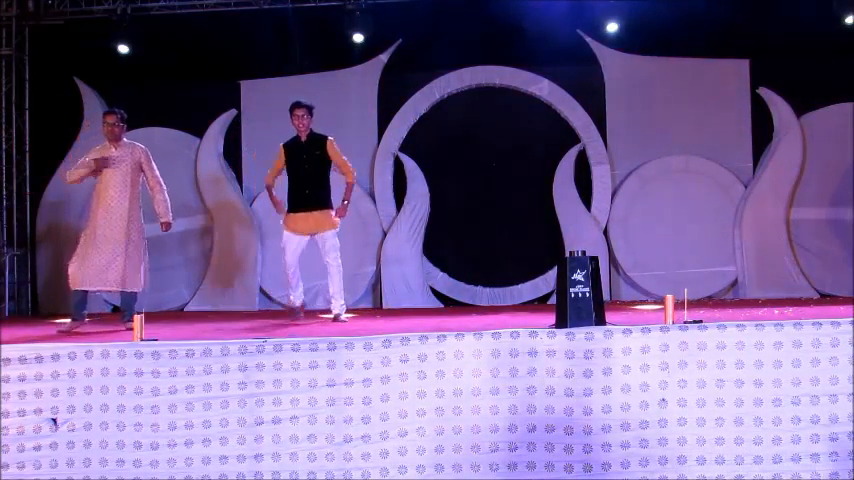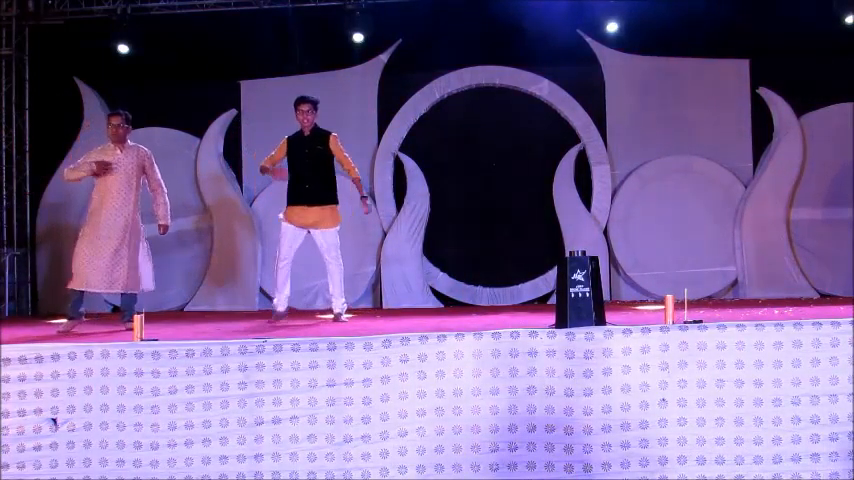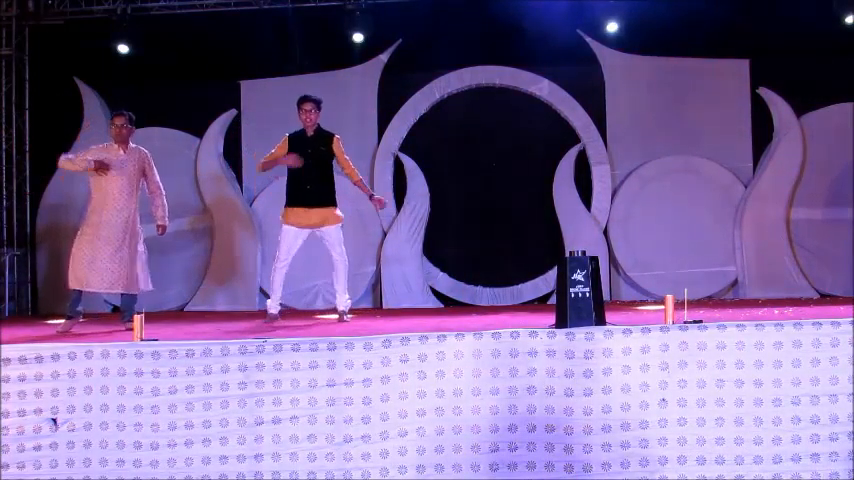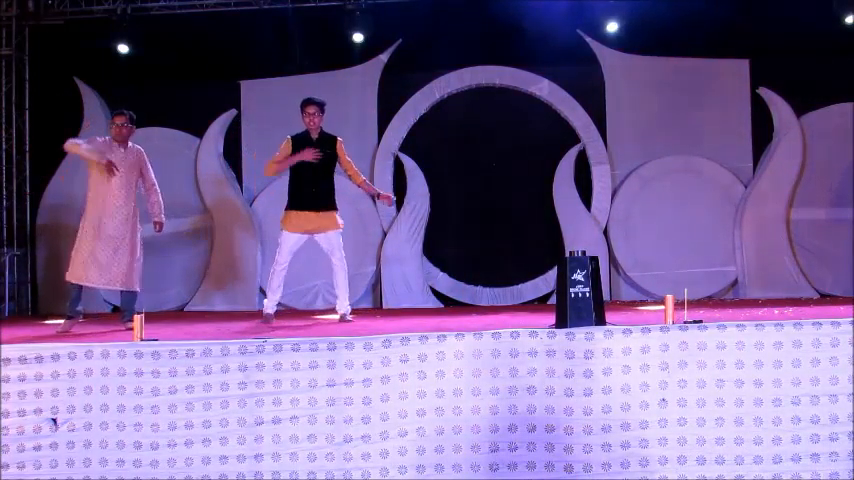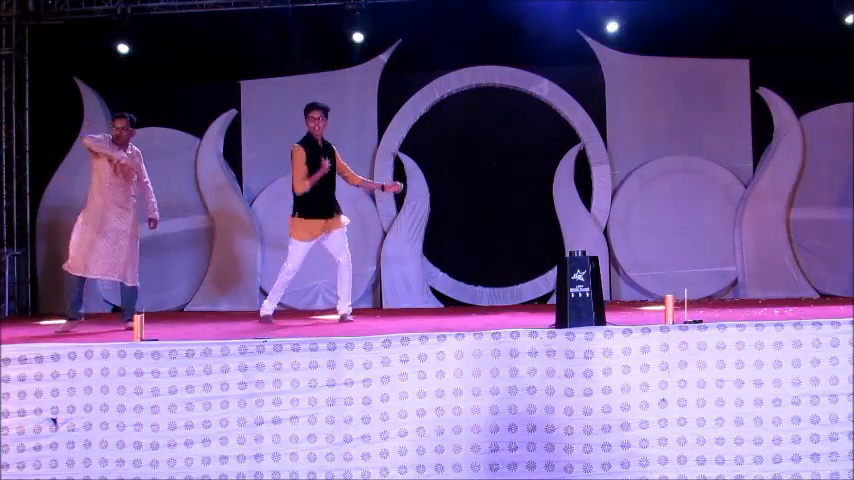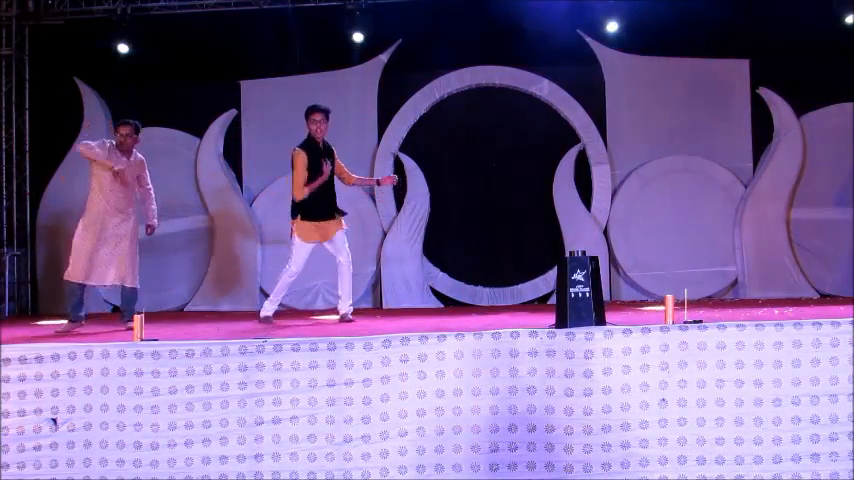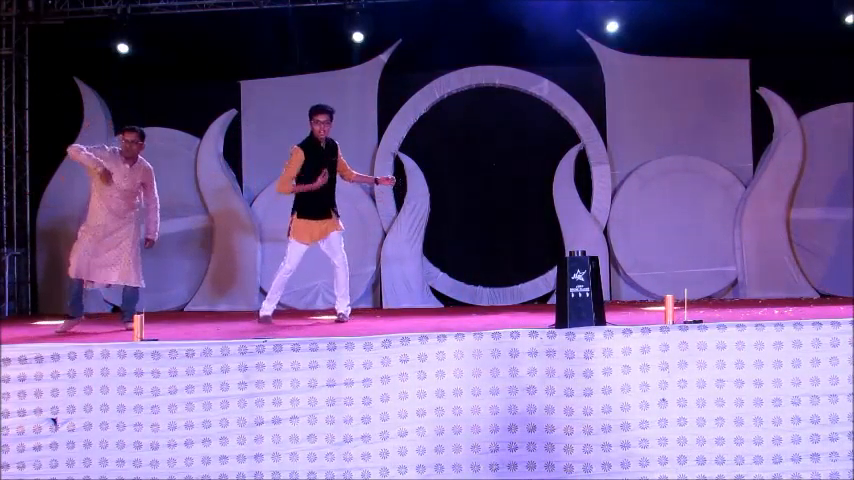
dt=0.1s
person 1, frame 1
left shoulder: (326, 143)
right shoulder: (286, 148)
left elbow: (349, 173)
right elbow: (270, 178)
left wrist: (345, 201)
right wrist: (273, 198)
left hip: (323, 212)
right hip: (296, 214)
left knee: (332, 259)
right knee: (290, 261)
left ankle: (338, 309)
right ankle: (297, 300)
person 1, frame 2
left shoulder: (329, 138)
right shoulder: (289, 142)
left elbow: (350, 168)
right elbow: (264, 165)
left wrist: (362, 195)
right wrist: (271, 170)
left hip: (325, 210)
right hip: (295, 210)
left knee: (332, 259)
right knee: (284, 257)
left ankle: (338, 308)
right ankle: (280, 306)
person 1, frame 3
left shoulder: (331, 140)
right shoulder: (290, 140)
left elbow: (350, 170)
right elbow: (263, 166)
left wrist: (371, 195)
right wrist: (281, 160)
left hip: (326, 210)
right hip: (295, 211)
left knee: (339, 256)
right knee: (282, 260)
left ankle: (343, 307)
right ankle: (273, 308)
person 1, frame 4
left shoulder: (334, 143)
right shoulder: (292, 142)
left elbow: (353, 174)
right elbow: (269, 170)
left wrist: (377, 194)
right wrist: (298, 158)
left hip: (326, 213)
right hip: (297, 213)
left knee: (338, 260)
right knee: (281, 261)
left ankle: (343, 310)
right ankle: (269, 308)
person 1, frame 5
left shoulder: (329, 149)
right shoulder: (300, 149)
left elbow: (350, 177)
right elbow: (300, 188)
left wrist: (383, 187)
right wrist: (322, 171)
left hip: (331, 218)
right hip: (305, 220)
left knee: (344, 261)
right knee: (290, 267)
left ankle: (344, 310)
right ankle: (267, 310)
person 1, frame 6
left shoulder: (328, 149)
right shoulder: (302, 152)
left elbow: (346, 178)
right elbow: (299, 193)
left wrist: (378, 181)
right wrist: (322, 177)
left hip: (332, 219)
right hip: (307, 221)
left knee: (345, 260)
right knee: (293, 268)
left ankle: (345, 309)
right ankle: (267, 311)
person 1, frame 7
left shoulder: (333, 147)
right shoulder: (300, 150)
left elbow: (347, 173)
right elbow: (282, 186)
left wrist: (377, 180)
right wrist: (314, 185)
left hip: (329, 219)
right hip: (305, 220)
left knee: (341, 262)
right knee: (289, 266)
left ankle: (342, 309)
right ankle: (266, 310)
person 2, frame 1
left shoulder: (138, 151)
right shoulder: (96, 154)
left elbow: (156, 184)
right elbow: (72, 177)
left wrist: (165, 215)
right wrist: (91, 166)
left hip: (128, 221)
right hip: (100, 221)
left knee: (129, 267)
right knee: (82, 265)
left ankle: (129, 317)
right ankle: (77, 316)
person 2, frame 2
left shoulder: (142, 154)
right shoulder: (99, 154)
left elbow: (157, 188)
right elbow: (68, 174)
left wrist: (163, 218)
right wrist: (93, 167)
left hip: (128, 223)
right hip: (98, 222)
left knee: (129, 268)
right knee: (83, 264)
left ankle: (128, 318)
right ankle: (75, 315)
person 2, frame 3
left shoulder: (142, 156)
right shoulder: (98, 152)
left elbow: (155, 189)
right elbow: (63, 161)
left wrist: (161, 218)
right wrist: (90, 165)
left hip: (127, 223)
right hip: (98, 222)
left knee: (128, 268)
right knee: (82, 264)
left ankle: (128, 318)
right ankle: (73, 314)
person 2, frame 4
left shoulder: (139, 154)
right shoulder: (100, 145)
left elbow: (150, 187)
right elbow: (70, 145)
left wrist: (157, 215)
right wrist: (99, 159)
left hip: (125, 220)
right hip: (96, 218)
left knee: (128, 267)
right knee: (81, 265)
left ankle: (128, 317)
right ankle: (73, 314)
person 2, frame 5
left shoulder: (136, 155)
right shoulder: (102, 143)
left elbow: (144, 185)
right elbow: (88, 141)
left wrist: (152, 212)
right wrist: (117, 159)
left hip: (125, 217)
right hip: (96, 215)
left knee: (127, 265)
right knee: (79, 261)
left ankle: (128, 317)
right ankle: (74, 316)
person 2, frame 6
left shoulder: (139, 162)
right shoulder: (105, 150)
left elbow: (146, 192)
right elbow: (84, 147)
left wrist: (151, 221)
right wrist: (113, 166)
left hip: (125, 223)
right hip: (95, 220)
left knee: (127, 270)
right knee: (79, 268)
left ankle: (128, 317)
right ankle: (75, 318)
person 2, frame 7
left shoulder: (145, 169)
right shoulder: (106, 154)
left elbow: (151, 202)
right elbow: (74, 150)
left wrist: (151, 233)
right wrist: (98, 167)
left hip: (126, 225)
right hip: (96, 224)
left knee: (130, 272)
right knee: (78, 266)
left ankle: (129, 318)
right ankle: (74, 315)
